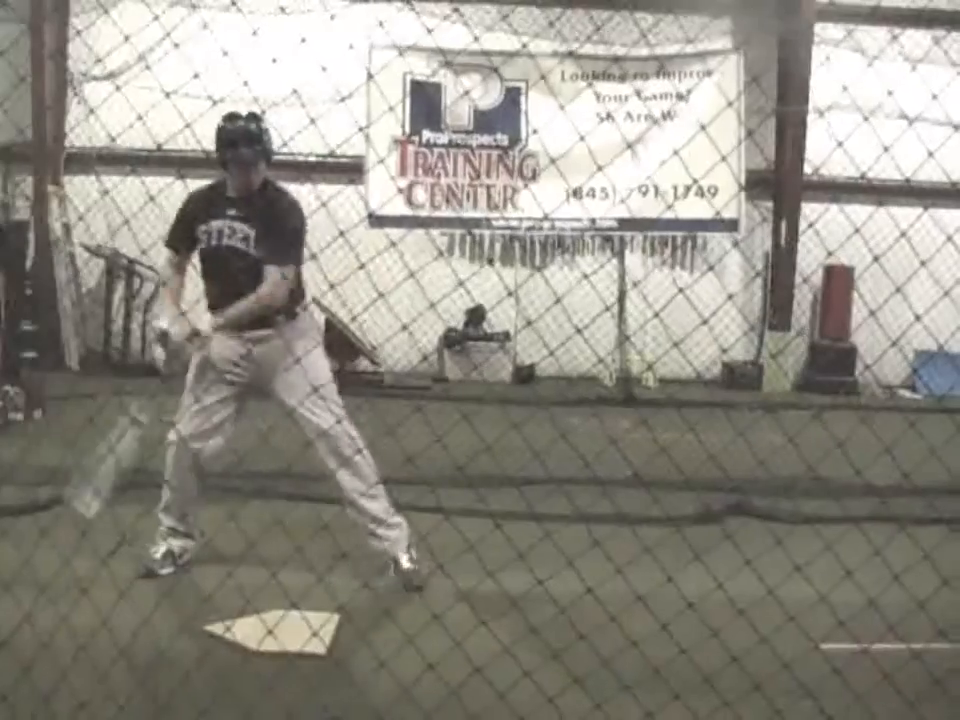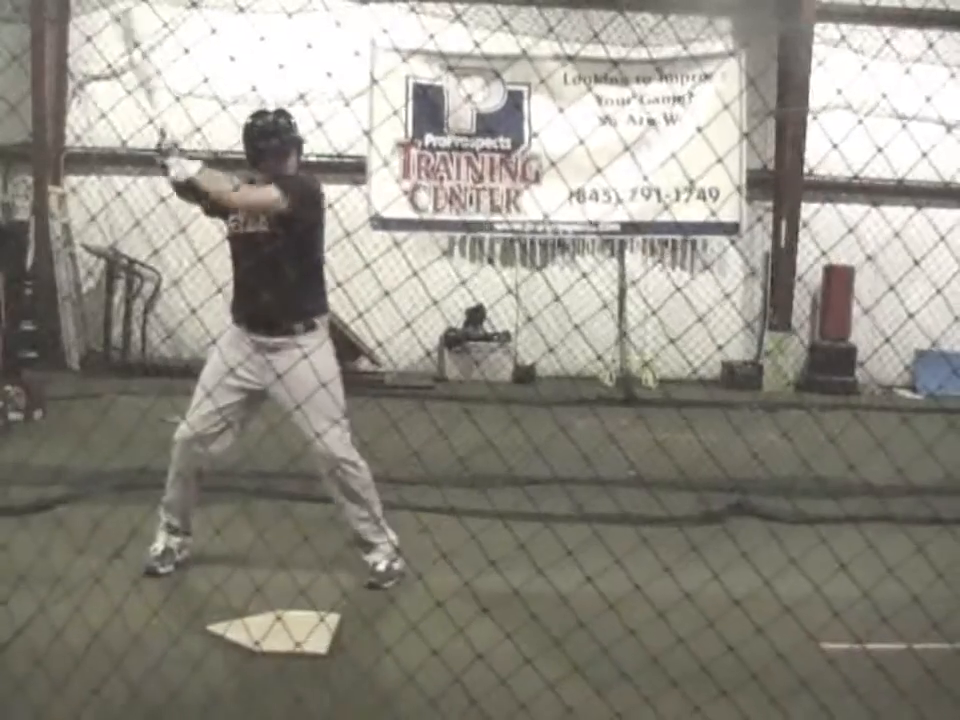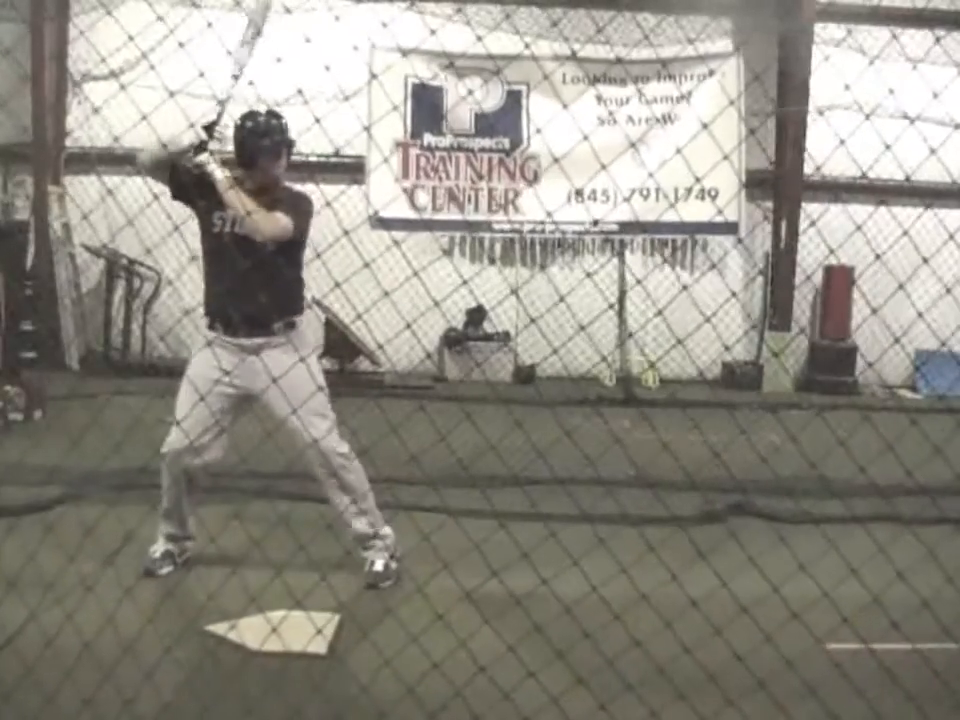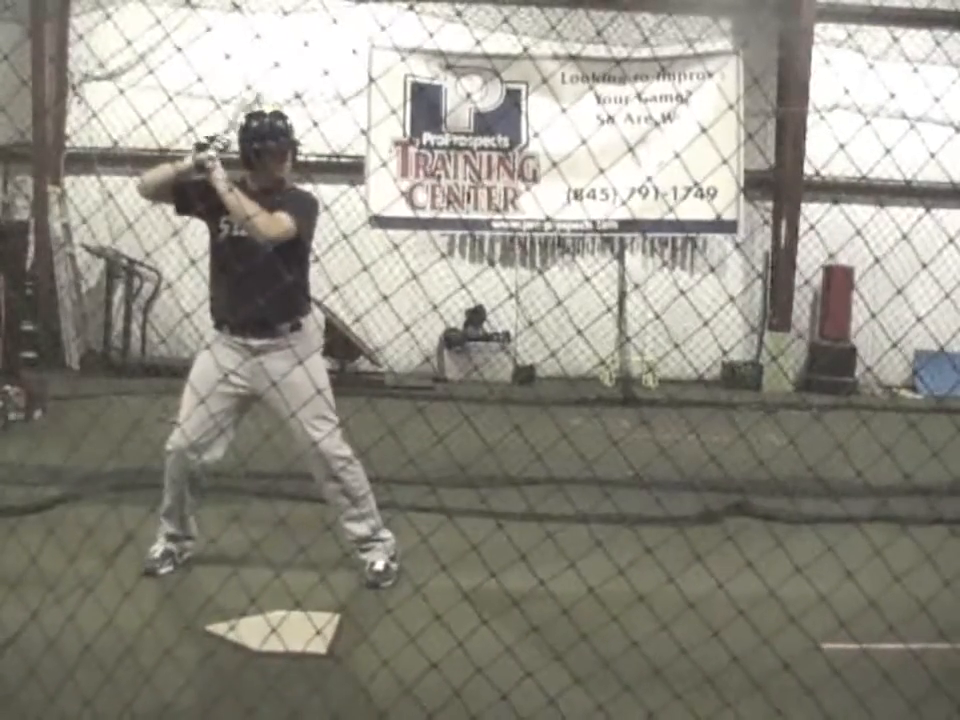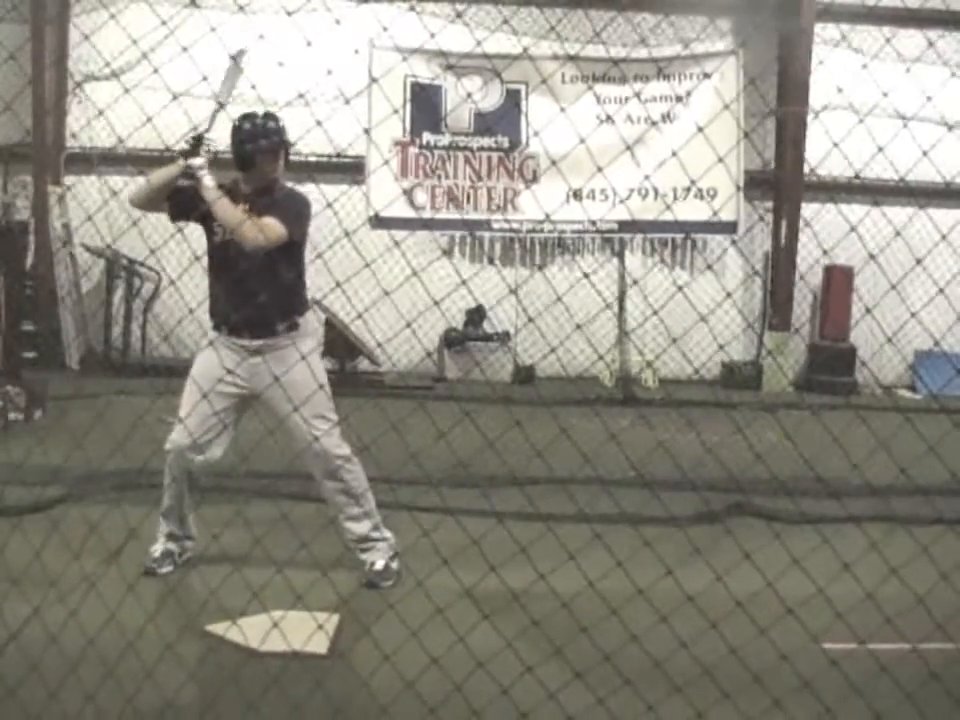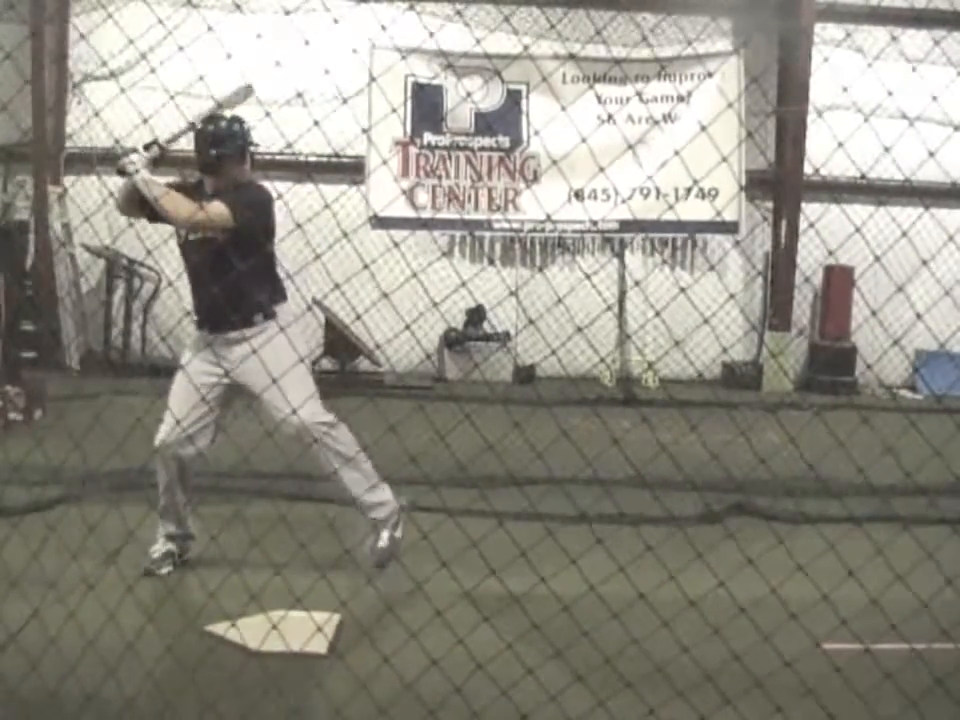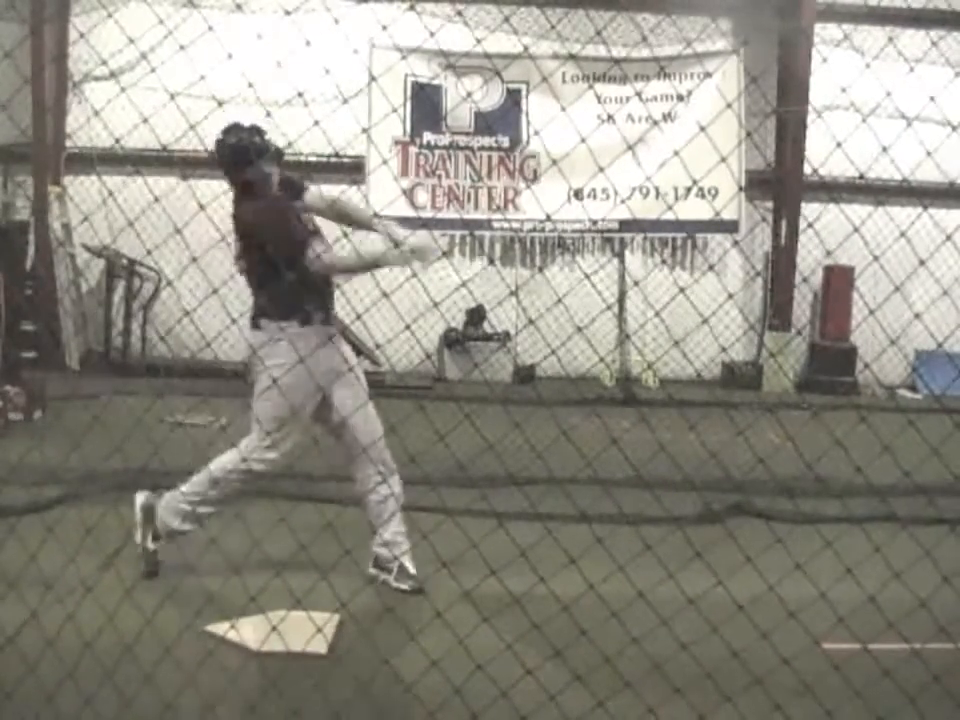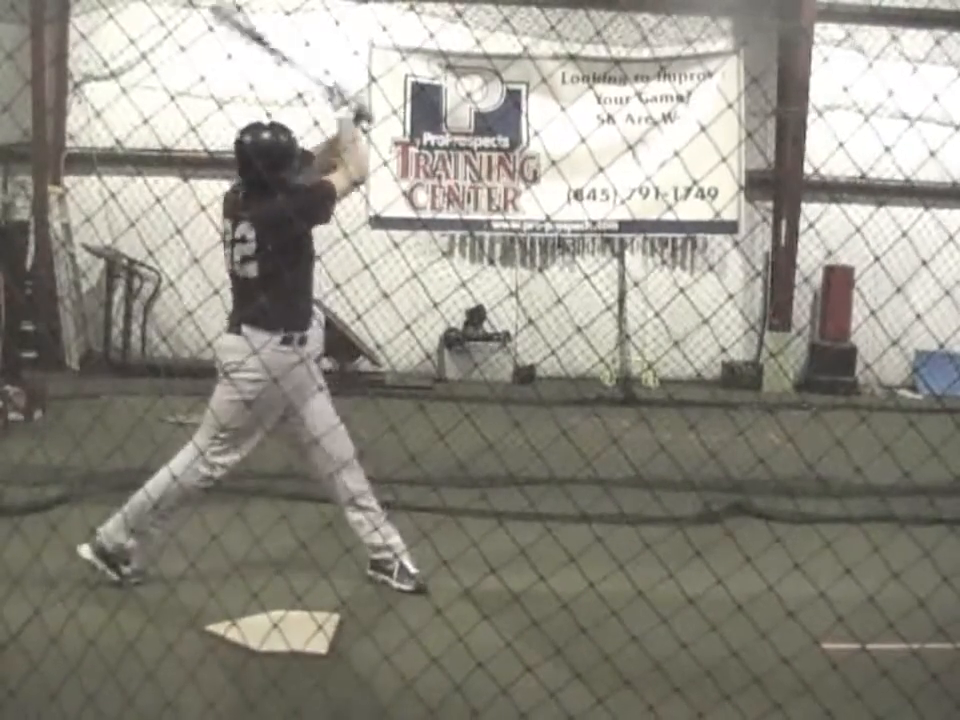
dt=0.5s
person 1, frame 1
left shoulder: (283, 209)
right shoulder: (199, 203)
left elbow: (276, 292)
right elbow: (173, 266)
left wrist: (212, 323)
right wrist: (169, 313)
left hip: (286, 336)
right hip: (223, 339)
left knee: (333, 431)
right knee: (186, 438)
left ankle: (394, 538)
right ankle: (175, 538)
person 1, frame 2
left shoulder: (305, 191)
right shoulder: (239, 189)
left elbow: (247, 201)
right elbow: (189, 190)
left wrist: (194, 170)
right wrist: (176, 164)
left hip: (301, 343)
right hip: (243, 340)
left knee: (336, 449)
right knee: (191, 438)
left ankle: (382, 547)
right ankle: (173, 537)
person 1, frame 3
left shoulder: (296, 203)
right shoulder: (208, 189)
left elbow: (266, 230)
right elbow: (146, 162)
left wrist: (219, 178)
right wrist: (187, 148)
left hip: (283, 346)
right hip: (221, 346)
left knee: (328, 448)
right knee: (178, 449)
left ankle: (378, 543)
right ankle: (173, 540)
person 1, frame 4
left shoulder: (301, 203)
right shoulder: (215, 193)
left elbow: (268, 230)
right elbow: (146, 187)
left wrist: (219, 180)
right wrist: (190, 165)
left hip: (289, 346)
right hip: (228, 346)
left knee: (329, 450)
right knee: (182, 448)
left ankle: (377, 545)
right ankle: (174, 539)
person 1, frame 5
left shoulder: (293, 203)
right shoulder: (212, 196)
left elbow: (253, 237)
right elbow: (139, 200)
left wrist: (206, 183)
right wrist: (181, 168)
left hip: (287, 345)
right hip: (226, 347)
left knee: (329, 449)
right knee: (181, 447)
left ankle: (377, 545)
right ankle: (174, 537)
person 1, frame 6
left shoulder: (253, 197)
right shoulder: (186, 192)
left elbow: (192, 218)
right elbow: (127, 208)
left wrist: (143, 176)
right wrist: (135, 176)
left hip: (262, 333)
right hip: (208, 341)
left knee: (314, 422)
right knee: (170, 443)
left ankle: (383, 511)
right ankle: (174, 538)
person 1, frame 7
left shoulder: (277, 189)
right shoulder: (257, 214)
left elbow: (330, 205)
right elbow: (324, 263)
left wrist: (385, 229)
right wrist: (386, 254)
left hip: (319, 336)
right hip: (288, 344)
left knee: (369, 441)
right knee: (258, 452)
left ankle: (390, 553)
right ankle: (164, 514)
person 1, frame 8
left shoulder: (240, 197)
right shoulder: (286, 208)
left elbow: (313, 172)
right elbow: (354, 171)
left wrist: (338, 136)
right wrist: (349, 132)
left hip: (289, 351)
right hip: (261, 356)
left knee: (335, 449)
right knee: (207, 457)
left ankle: (385, 552)
right ankle: (112, 544)
